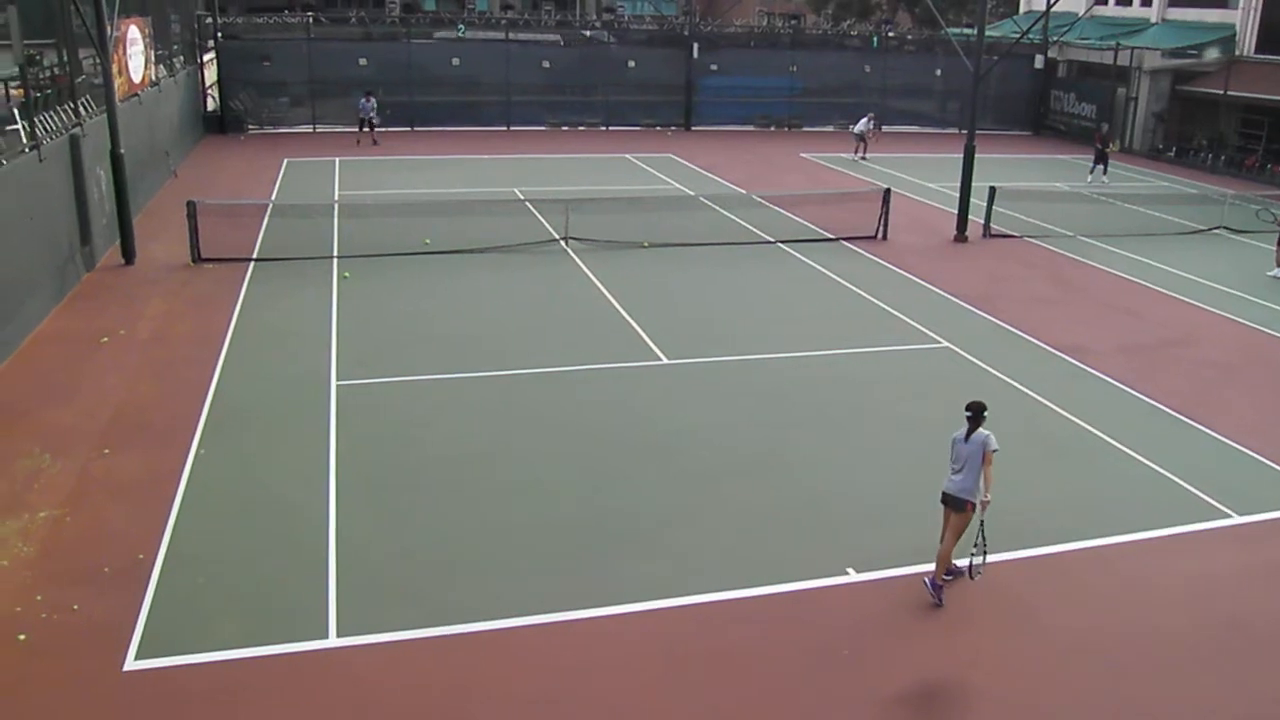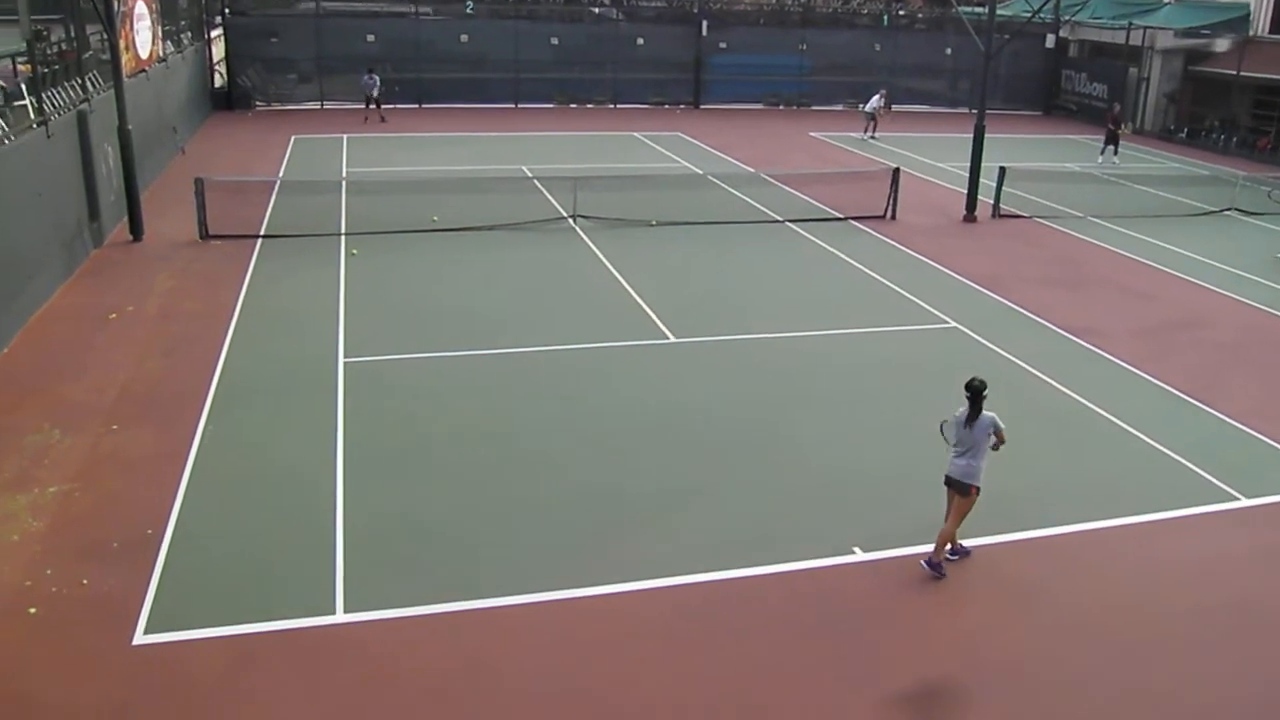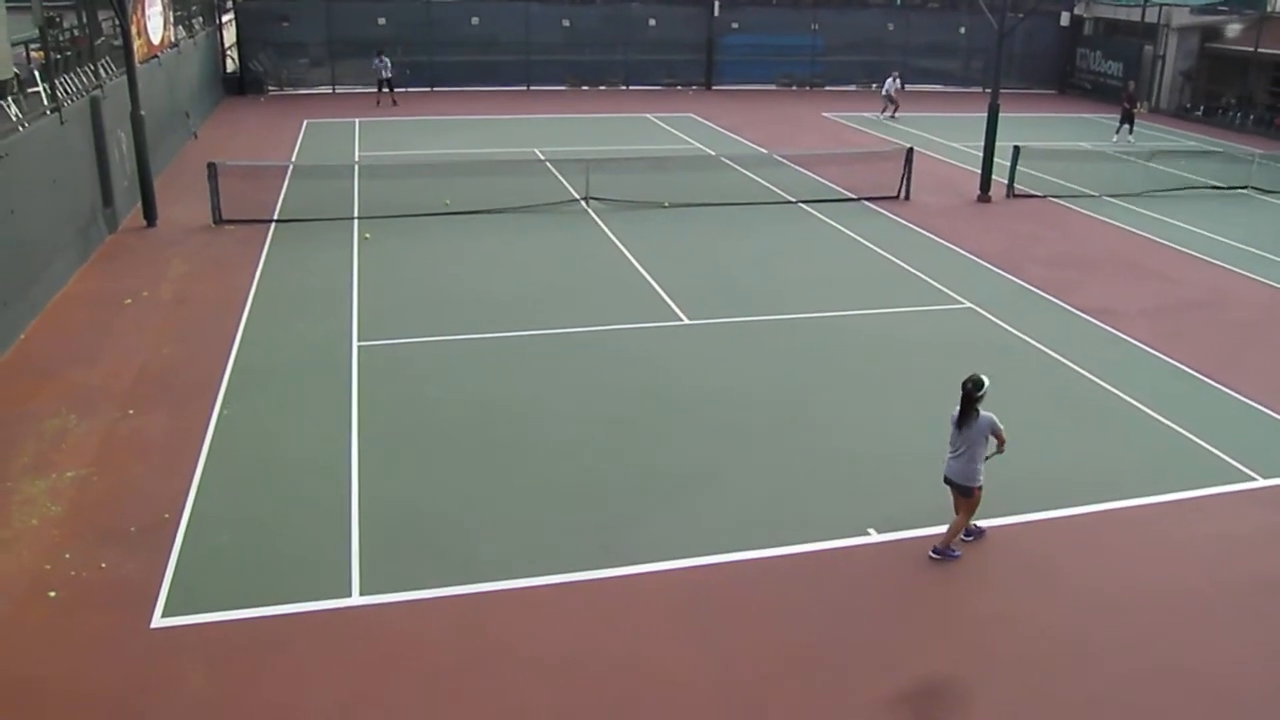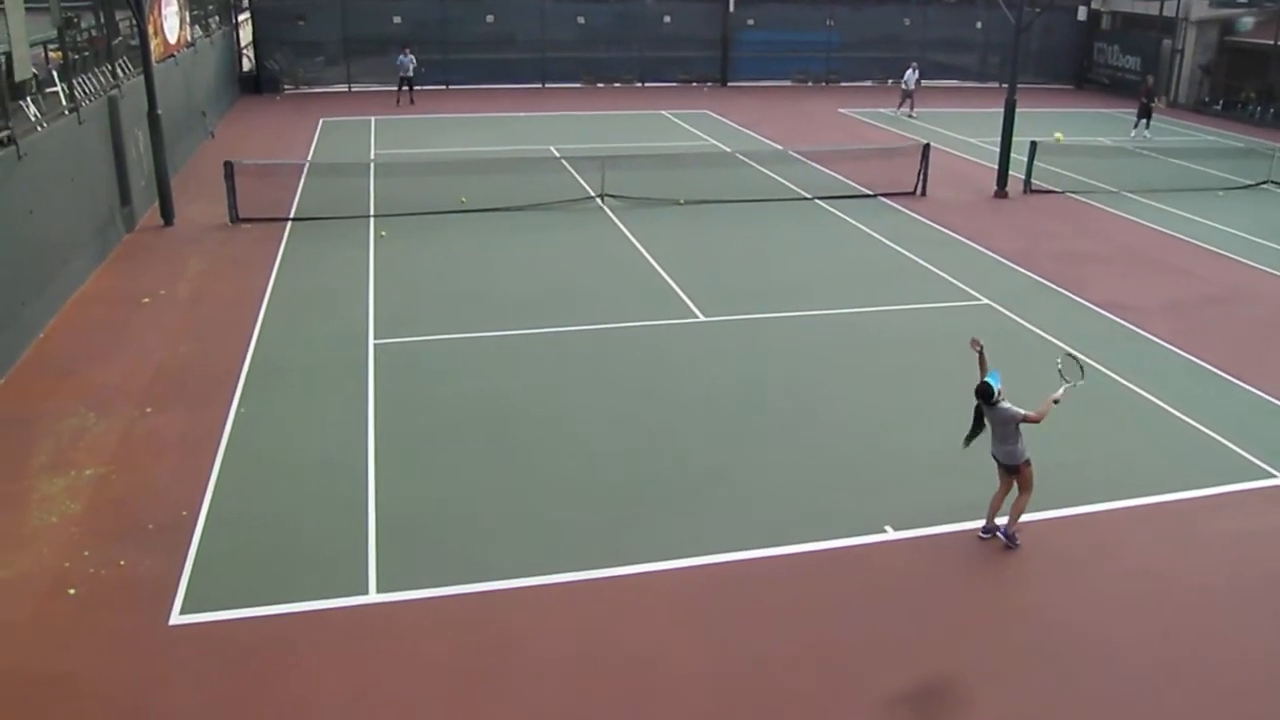
dt=1s
person 1, frame 1
left shoulder: (957, 436)
right shoulder: (986, 437)
right elbow: (987, 465)
right wrist: (987, 492)
left hip: (949, 489)
right hip: (966, 495)
left knee: (947, 534)
right knee: (951, 537)
left ankle: (948, 568)
right ankle: (936, 580)
person 1, frame 2
left shoulder: (958, 415)
right shoulder: (990, 418)
right elbow: (1002, 439)
right wrist: (994, 445)
left hip: (952, 471)
right hip: (970, 477)
left knee: (951, 515)
right knee: (954, 520)
left ankle: (954, 547)
right ankle: (934, 558)
person 1, frame 3
left shoulder: (957, 414)
right shoulder: (988, 419)
right elbow: (1002, 440)
right wrist: (999, 447)
left hip: (950, 471)
right hip: (969, 477)
left knee: (960, 507)
right knee: (966, 514)
left ankle: (969, 530)
right ankle: (940, 547)
person 1, frame 4
left shoulder: (985, 402)
right shoulder: (1006, 412)
left elbow: (985, 373)
right elbow: (1037, 417)
left wrist: (980, 353)
right wrist: (1052, 398)
left hip: (999, 453)
right hip: (1016, 457)
left knee: (1004, 487)
right knee: (1025, 492)
left ankle: (988, 526)
right ankle: (1009, 530)
